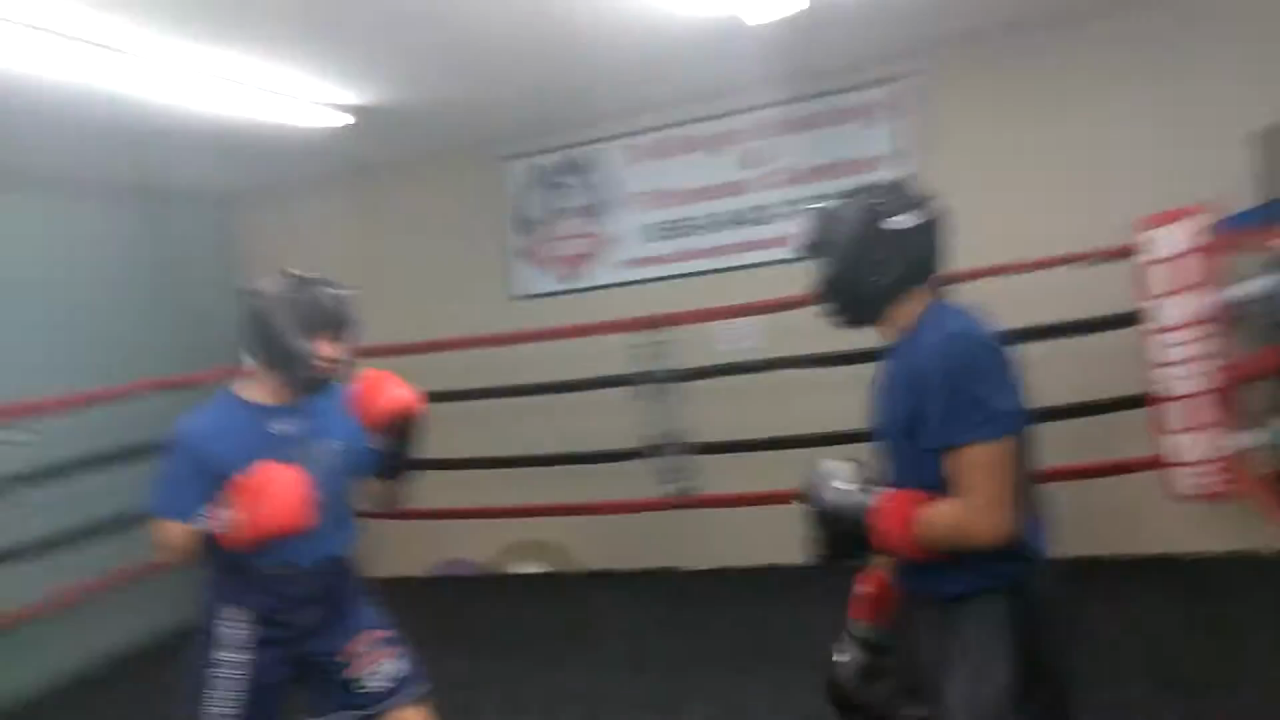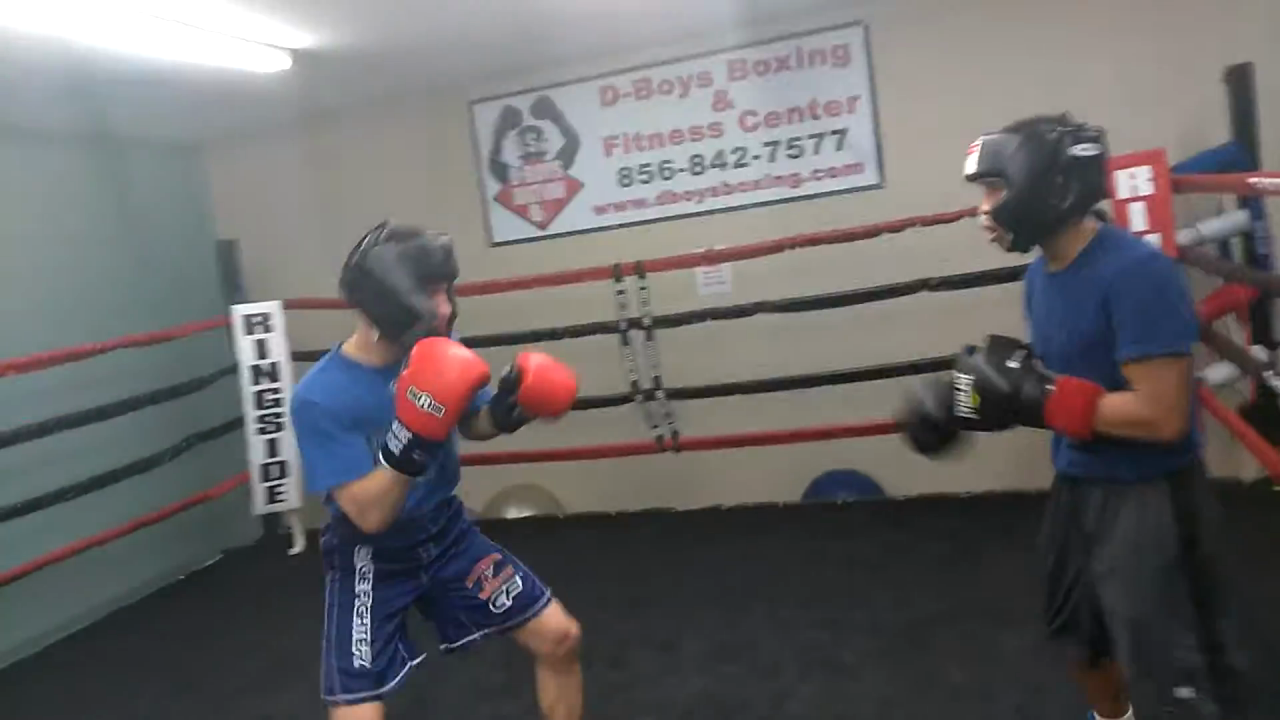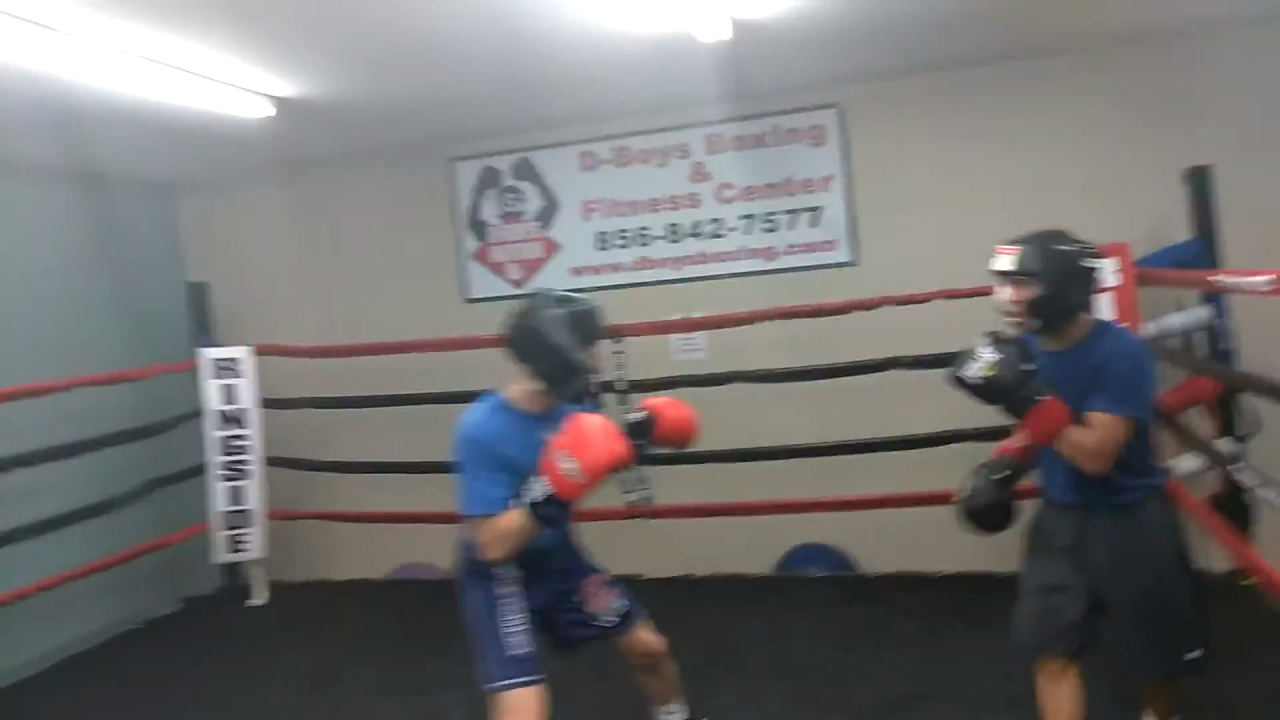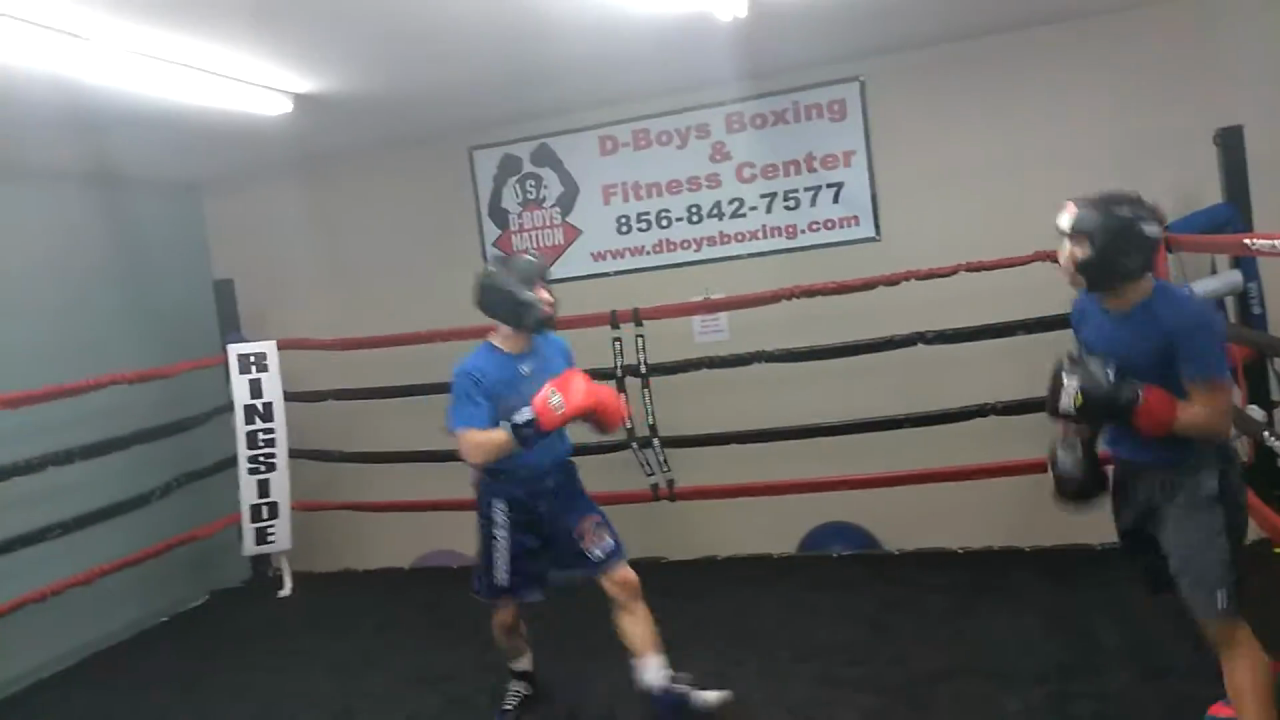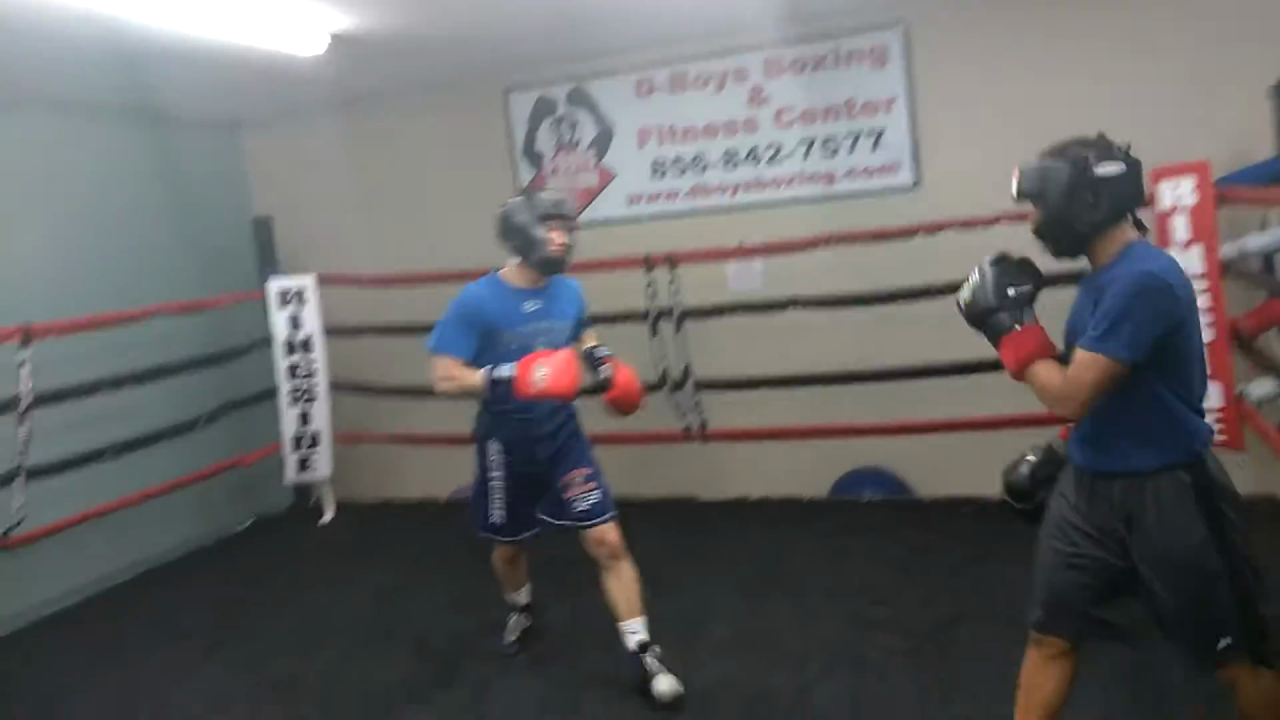
dt=0.7s
person 1, frame 1
left shoulder: (955, 350)
right shoulder: (906, 356)
left elbow: (989, 520)
left wrist: (871, 516)
right wrist: (870, 616)
left hip: (989, 618)
right hip: (924, 607)
person 1, frame 2
left shoulder: (1136, 273)
right shoulder: (1041, 273)
left elbow: (1162, 418)
left wrist: (1040, 398)
right wrist: (965, 395)
left hip: (1147, 498)
right hip: (1075, 487)
right knee: (1085, 639)
person 1, frame 3
left shoulder: (1121, 353)
right shoulder: (1027, 343)
left elbow: (1098, 455)
left wrist: (1026, 398)
right wrist: (1007, 464)
left hip: (1132, 521)
right hip: (1063, 518)
left knee: (1158, 653)
right knee: (1051, 653)
person 1, frame 4
left shoulder: (1186, 317)
right shoulder: (1087, 308)
left elbow: (1215, 420)
left wrist: (1129, 403)
right wrist: (1081, 433)
left hip: (1194, 477)
right hip: (1134, 474)
left knee: (1219, 620)
right knee: (1179, 586)
person 1, frame 5
left shoulder: (1143, 281)
right shoulder: (1105, 275)
left elbow: (1072, 393)
left wrist: (1008, 324)
right wrist: (1059, 450)
left hip: (1161, 487)
right hip: (1089, 483)
left knee: (1227, 655)
right knee: (1052, 630)
person 2, frame 1
left shoulder: (344, 405)
right shoulder: (205, 432)
right elbow: (169, 544)
left wrist: (394, 447)
right wrist: (218, 530)
left hip: (334, 594)
right hip: (251, 610)
person 2, frame 2
left shoulder: (439, 354)
right shoulder: (321, 398)
left elbow: (474, 424)
right elbow: (371, 515)
left wrist: (510, 405)
right wrist: (411, 434)
left hip: (445, 531)
right hip: (371, 560)
left knee: (559, 636)
person 2, frame 3
left shoulder: (567, 401)
right shoulder: (482, 433)
left elbow: (591, 454)
right elbow: (491, 546)
left wrist: (636, 435)
right wrist: (550, 490)
left hip: (556, 558)
right hip: (501, 579)
left knee: (649, 648)
person 2, frame 4
left shoulder: (554, 349)
right shoulder: (473, 371)
right elbow: (473, 451)
left wrist: (593, 406)
right wrist: (533, 419)
left hip: (560, 486)
right hip: (508, 500)
left knee: (624, 583)
right knee: (506, 615)
right ankle: (523, 677)
person 2, frame 5
left shoulder: (568, 292)
right shoulder: (475, 301)
right elbow: (445, 378)
left wrist: (602, 361)
right wrist: (509, 375)
left hip: (560, 431)
right hip: (504, 440)
left knee: (607, 541)
right knee: (507, 548)
left ankle: (642, 652)
right ankle: (522, 610)
